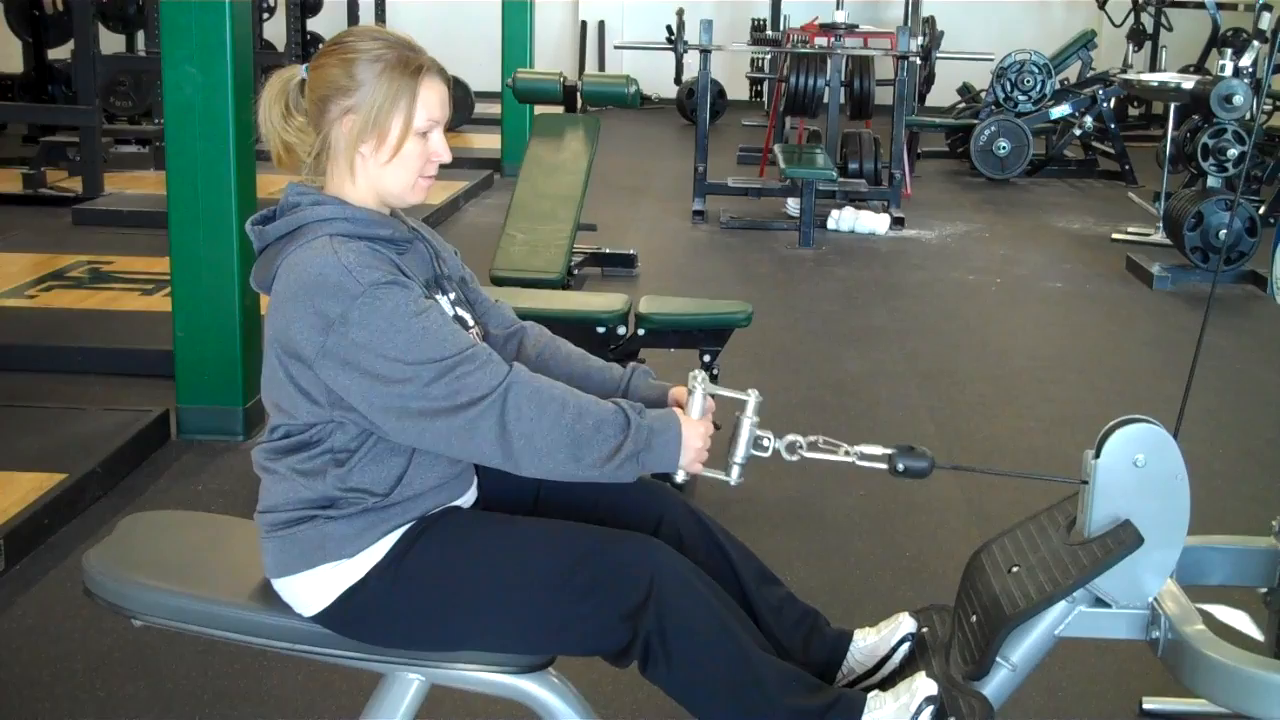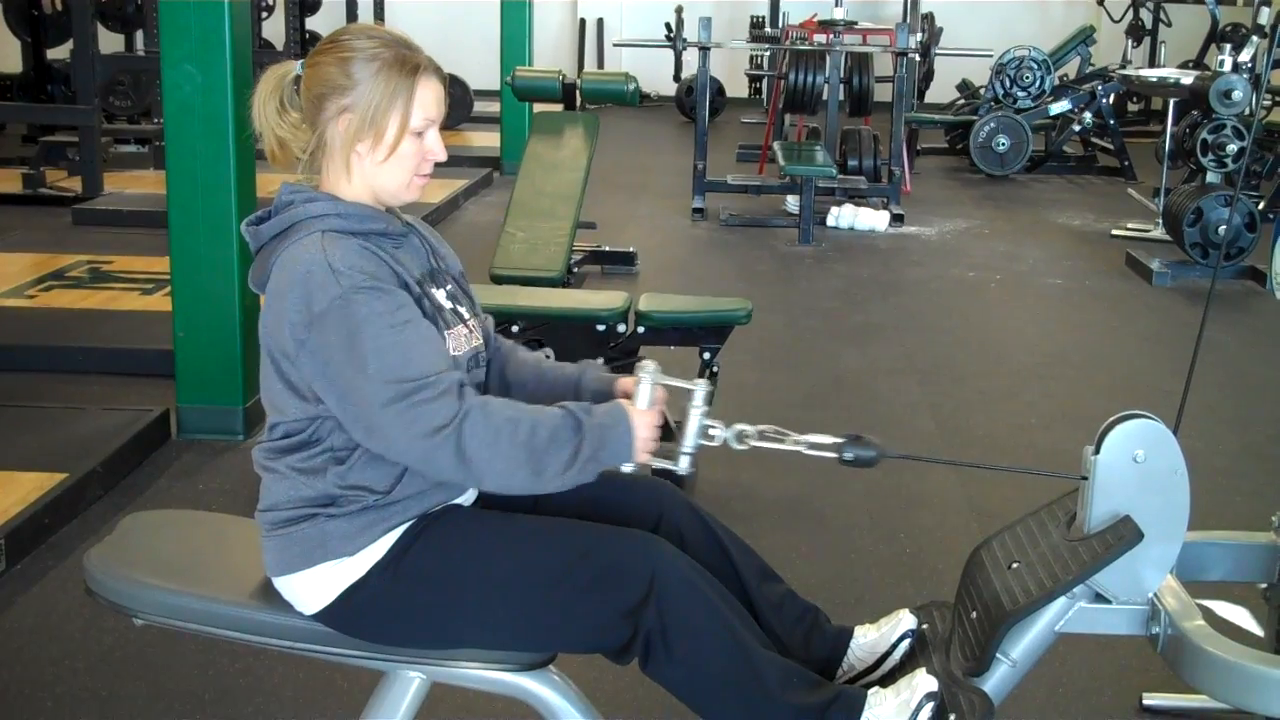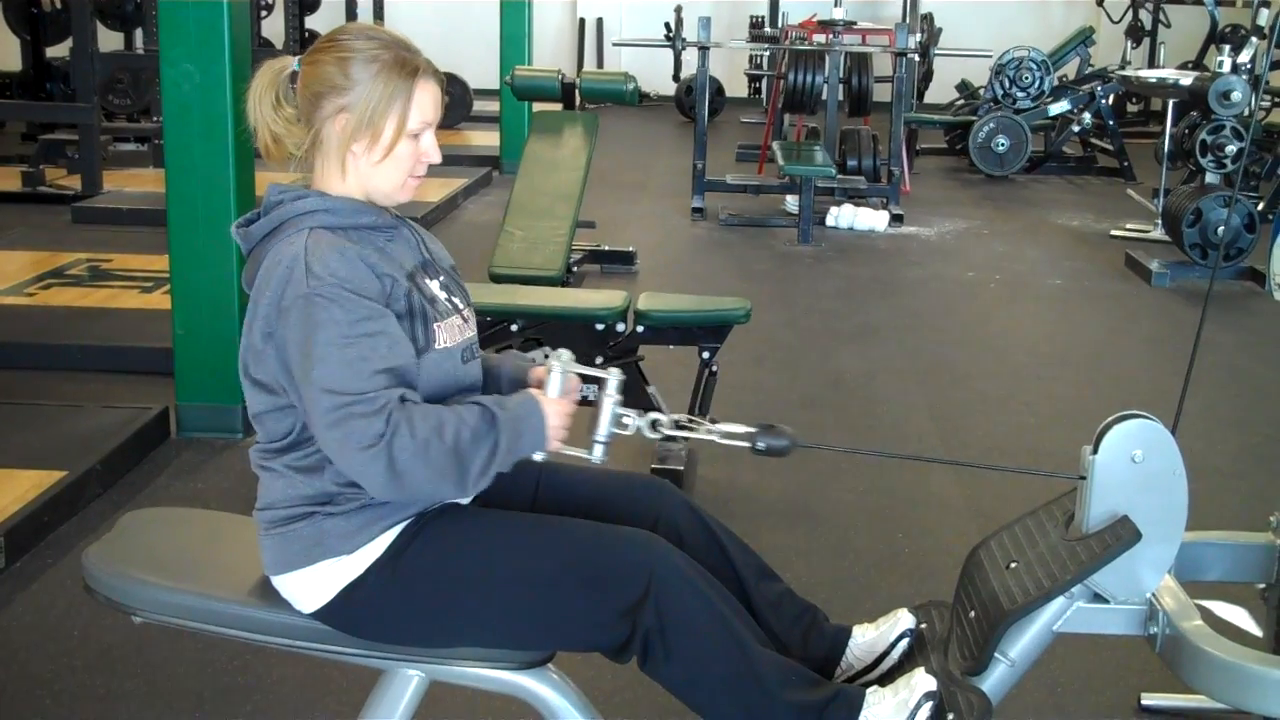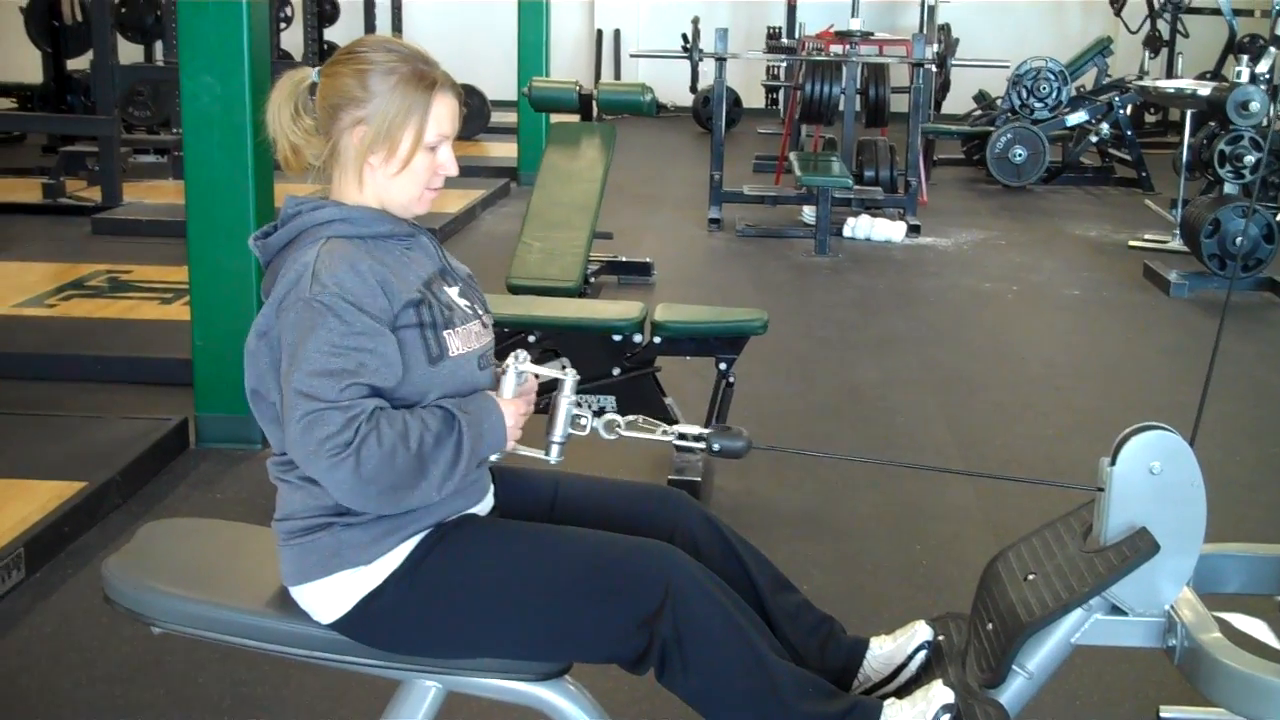
dt=0.3s
person 1, frame 1
left shoulder: (398, 237)
right shoulder: (336, 275)
left elbow: (510, 345)
right elbow: (492, 405)
left wrist: (646, 392)
right wrist: (657, 436)
left hip: (431, 491)
right hip: (361, 556)
left knee: (651, 510)
right knee: (640, 579)
left ankle: (822, 656)
person 1, frame 2
left shoulder: (395, 236)
right shoulder: (328, 272)
left elbow: (482, 361)
right elbow: (448, 428)
left wrist: (601, 388)
right wrist: (609, 431)
left hip: (431, 490)
right hip: (361, 553)
left knee: (653, 507)
right knee: (641, 575)
left ankle: (822, 651)
person 1, frame 3
left shoulder: (383, 232)
right shoulder: (319, 271)
right elbow: (378, 445)
left wrist: (517, 379)
right wrist: (522, 420)
left hip: (432, 496)
right hip: (360, 550)
left knee: (650, 505)
right knee: (640, 571)
left ankle: (820, 650)
person 1, frame 4
left shoulder: (397, 243)
right shoulder: (331, 280)
right elbow: (345, 453)
left wrist: (501, 390)
right wrist: (488, 423)
left hip: (450, 502)
right hip: (378, 562)
left knee: (668, 515)
right knee: (657, 583)
left ankle: (838, 662)
